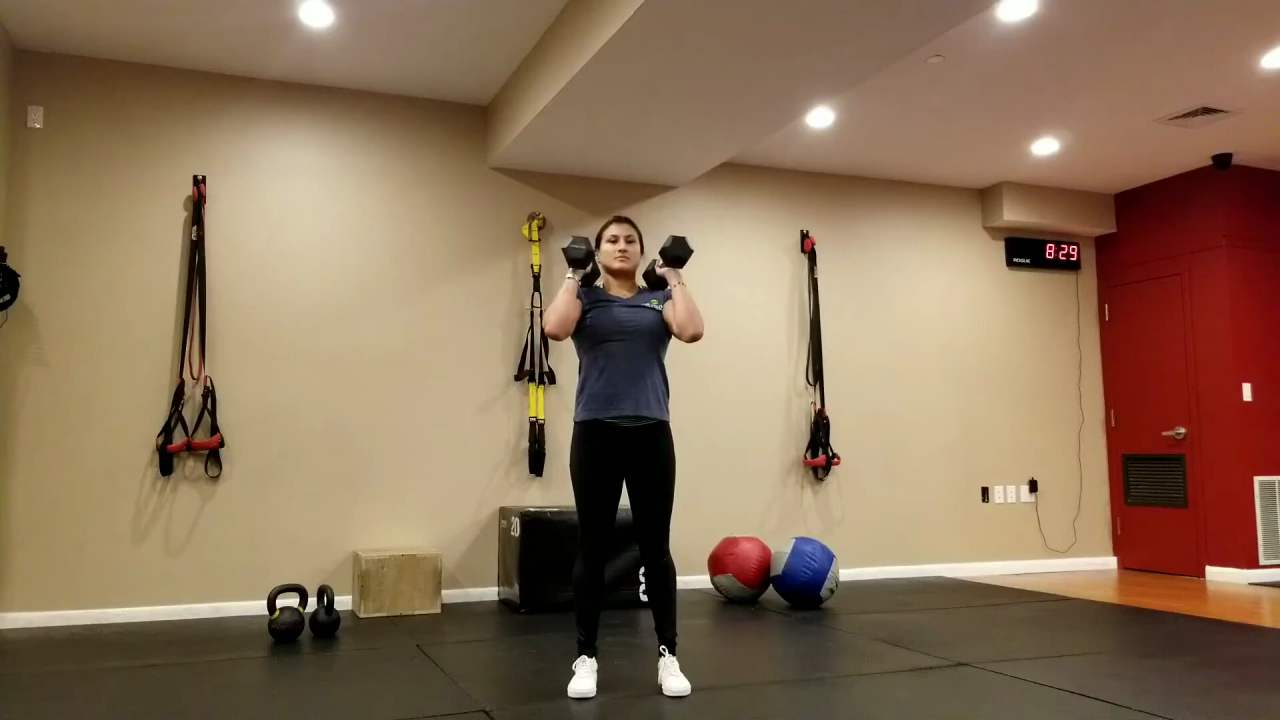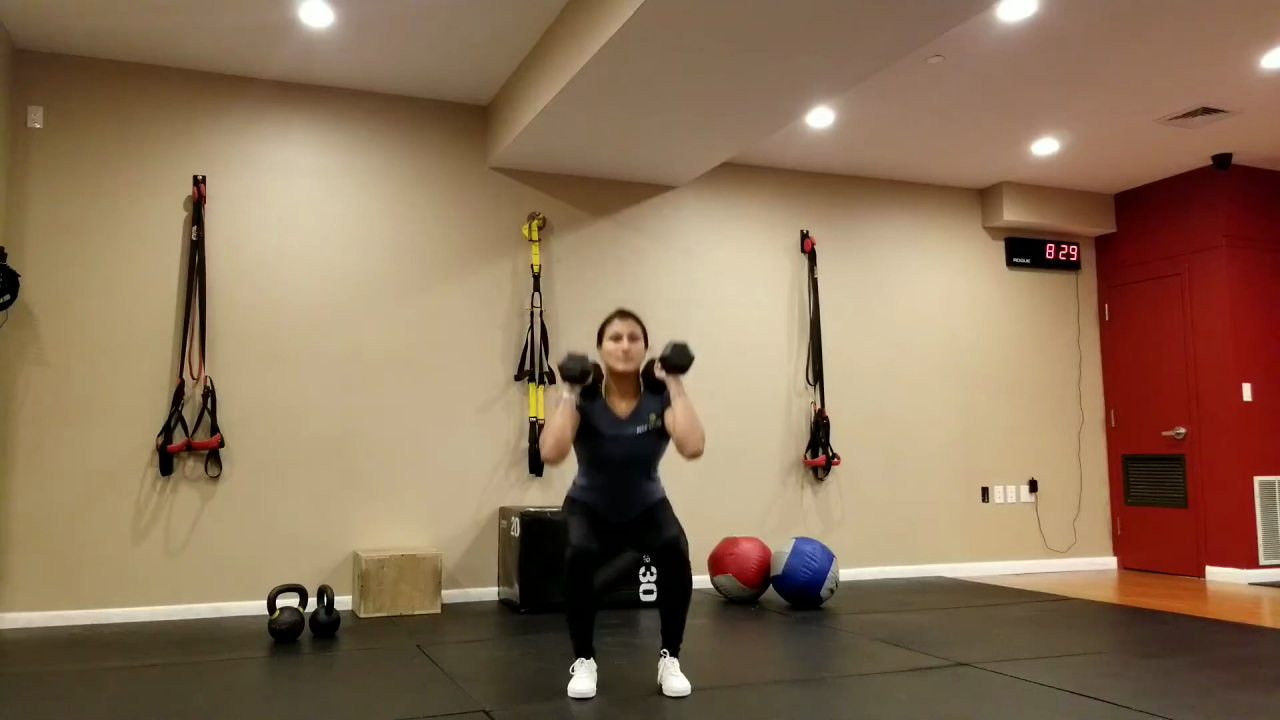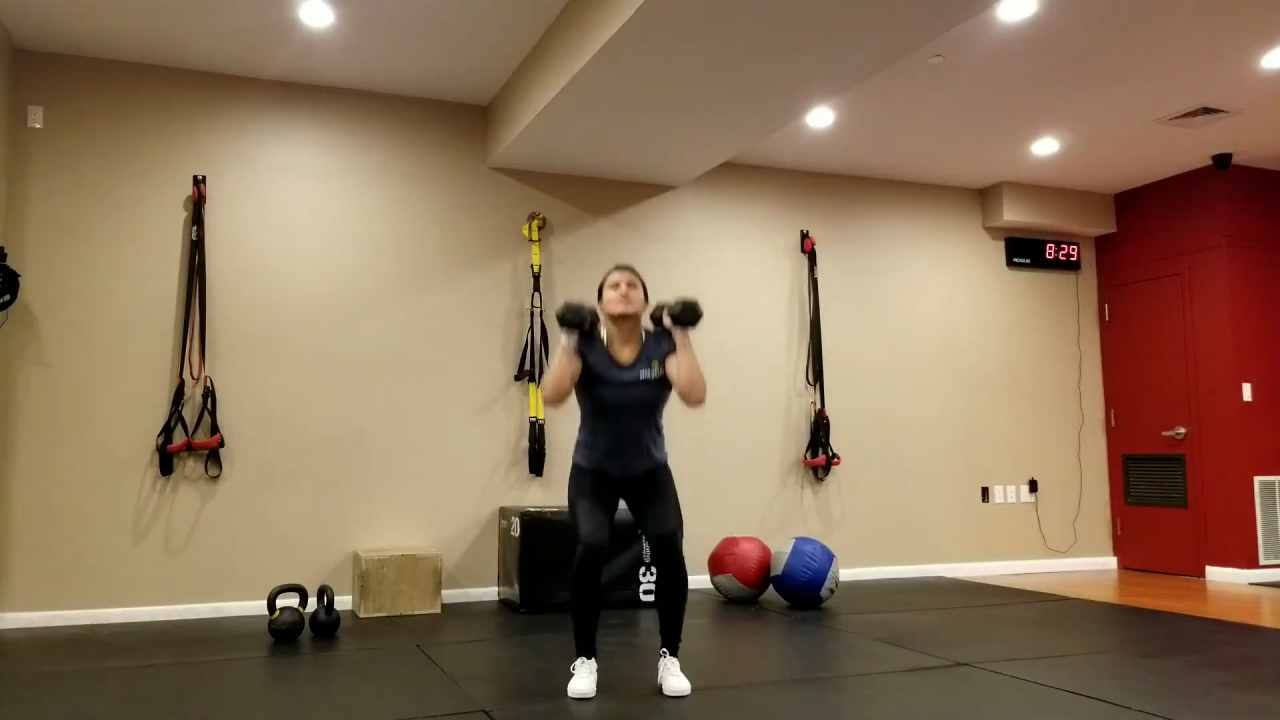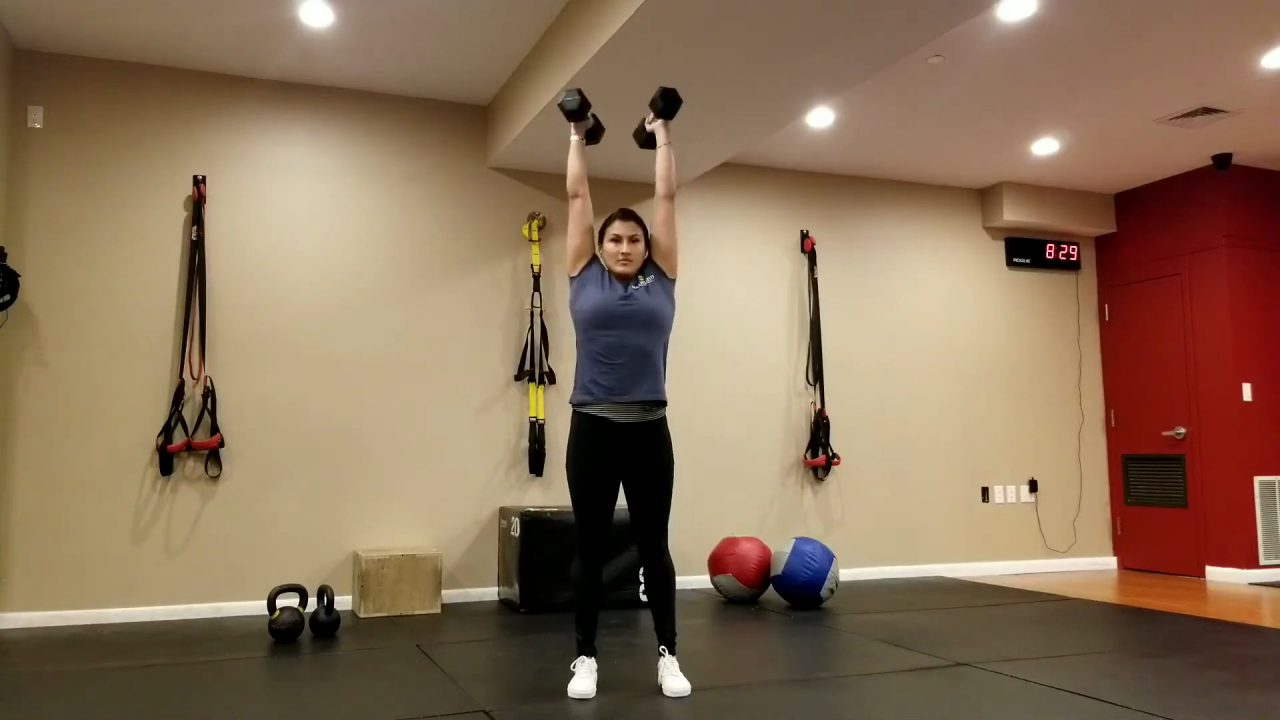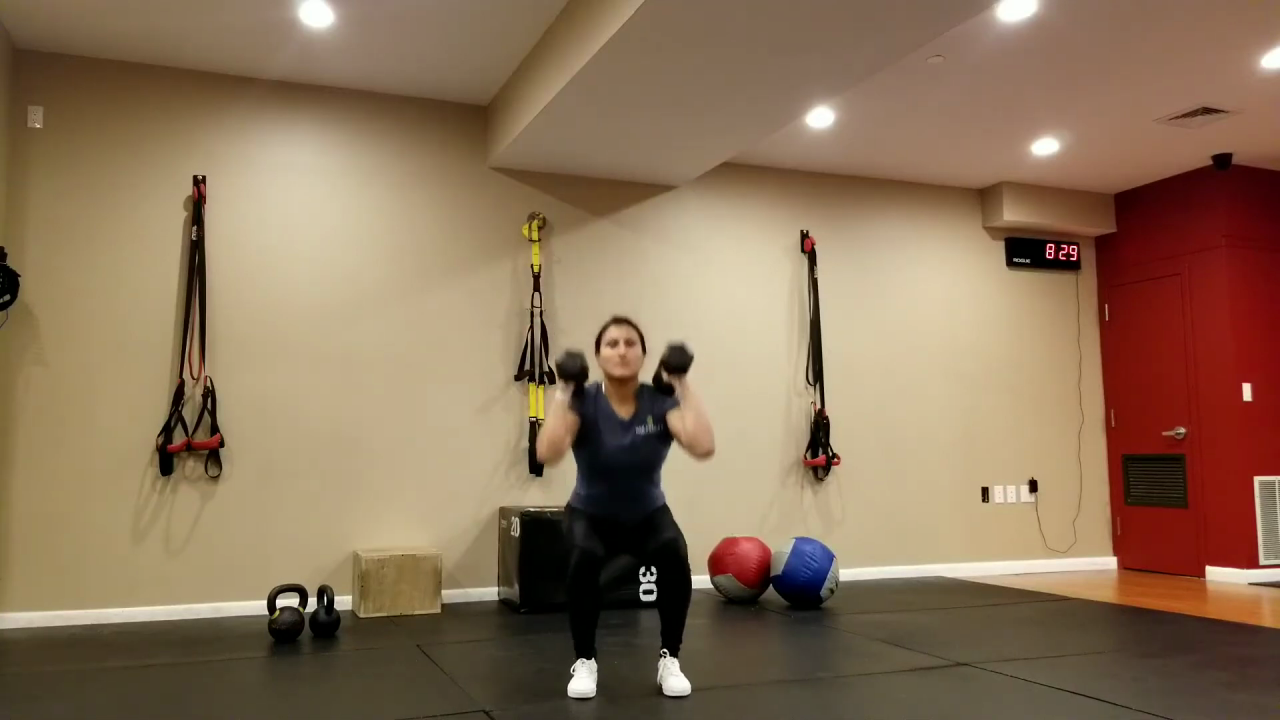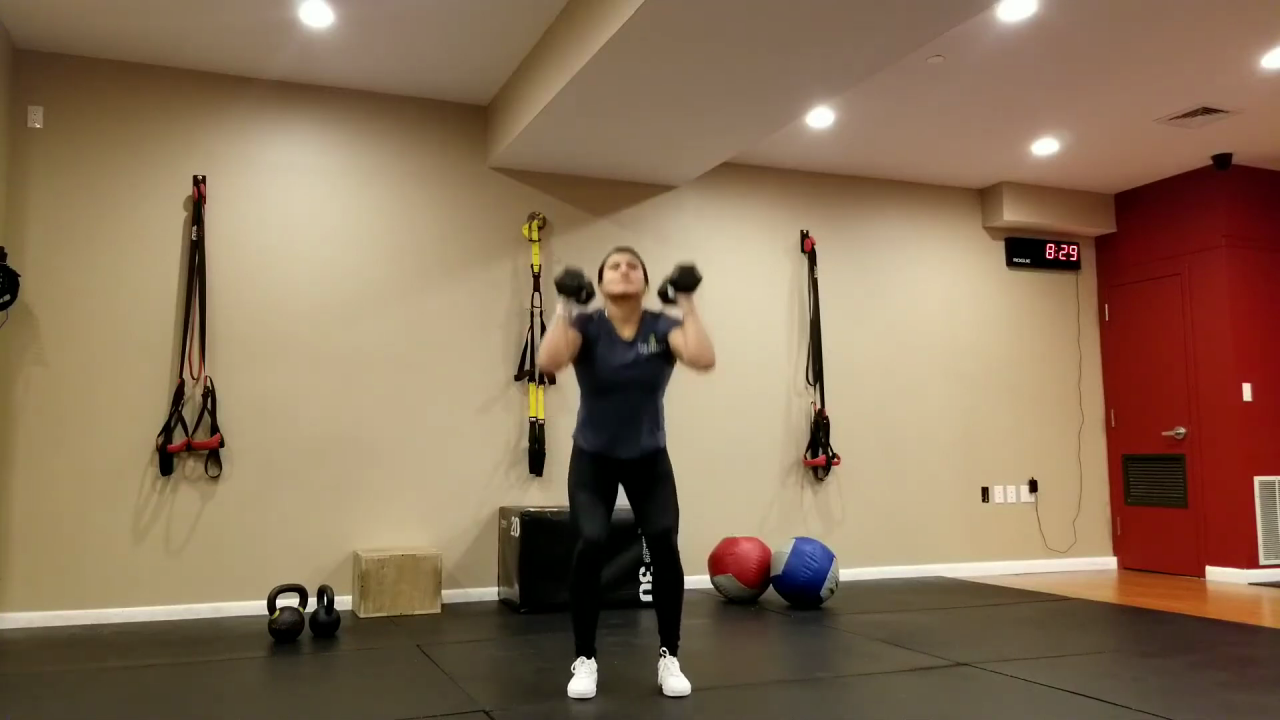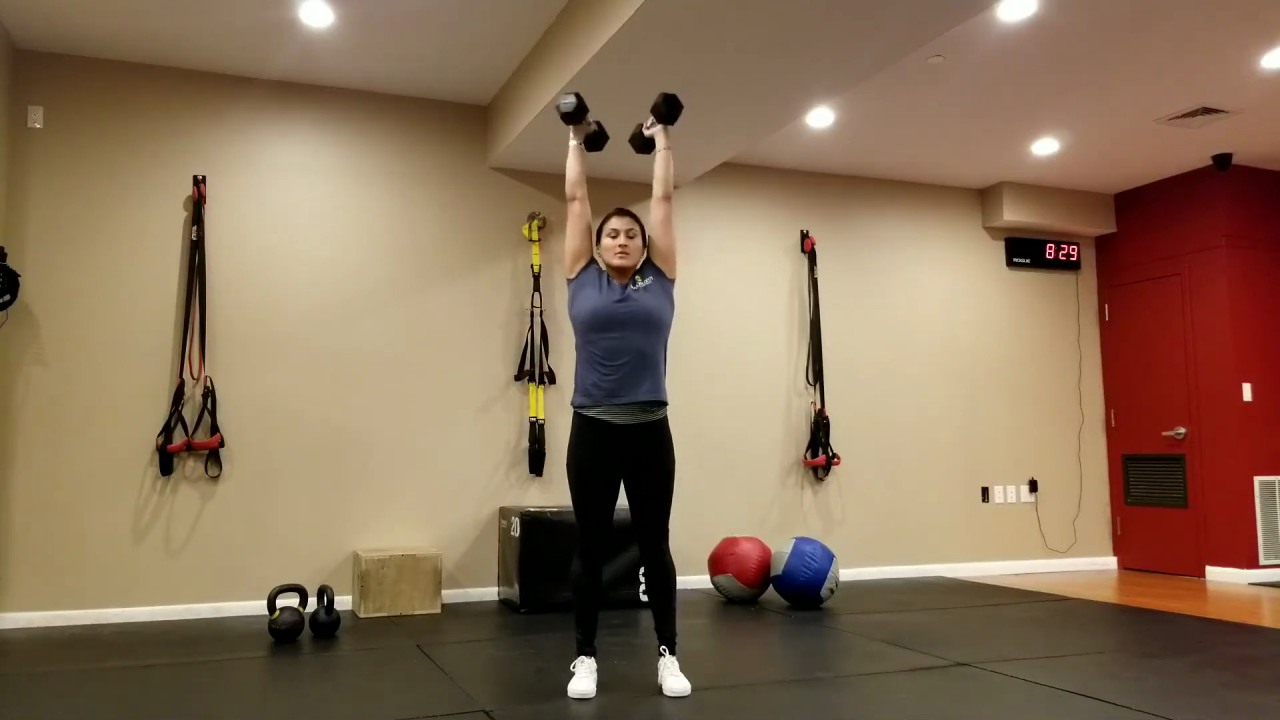
dt=0.7s
person 1, frame 1
left shoulder: (660, 298)
right shoulder: (585, 298)
left elbow: (692, 331)
right elbow: (554, 328)
left wrist: (675, 278)
right wrist: (573, 276)
left hip: (650, 433)
right hip: (596, 433)
left knee: (655, 546)
right knee: (592, 546)
left ankle: (668, 656)
right ankle: (586, 658)
person 1, frame 2
left shoulder: (661, 398)
right shoulder: (583, 400)
left elbow: (693, 448)
right elbow: (551, 454)
left wrist: (676, 385)
right wrist: (570, 391)
left hip: (646, 509)
right hip: (591, 509)
left knee: (674, 551)
right knee: (579, 556)
left ankle: (669, 658)
right ankle: (584, 660)
person 1, frame 3
left shoulder: (662, 346)
right shoulder: (586, 347)
left elbow: (695, 395)
right elbow: (552, 395)
left wrist: (680, 336)
right wrist: (569, 339)
left hip: (649, 472)
right hip: (593, 473)
left knee: (668, 549)
right knee: (590, 550)
left ankle: (670, 658)
right ankle: (585, 660)
person 1, frame 4
left shoulder: (660, 280)
right shoulder: (585, 277)
left elbow: (667, 198)
right elbow: (575, 195)
left wrist: (662, 138)
right wrist: (577, 138)
left hip: (648, 429)
right hip: (592, 428)
left knee: (653, 546)
right knee: (590, 547)
left ankle: (667, 655)
right ankle: (585, 658)
person 1, frame 5
left shoulder: (662, 402)
right shoulder: (581, 402)
left elbow: (704, 447)
right elbow: (547, 453)
left wrist: (683, 388)
right wrist: (562, 393)
left hip: (647, 515)
right hip: (590, 515)
left knee: (673, 554)
right knee: (585, 558)
left ankle: (669, 658)
right ankle: (585, 661)
person 1, frame 6
left shoulder: (663, 327)
right shoulder: (586, 326)
left elbow: (705, 360)
right elbow: (547, 363)
left wrist: (688, 305)
right wrist: (563, 305)
left hip: (648, 458)
right hip: (593, 456)
left knee: (665, 546)
right knee: (590, 545)
left ankle: (669, 658)
right ankle: (585, 660)
person 1, frame 7
left shoulder: (658, 280)
right shoulder: (583, 280)
left elbow: (663, 198)
right elbow: (575, 198)
left wrist: (660, 139)
right wrist: (576, 141)
left hip: (649, 431)
right hip: (593, 430)
left knee: (654, 546)
right knee: (590, 548)
left ankle: (668, 656)
right ankle: (585, 658)
